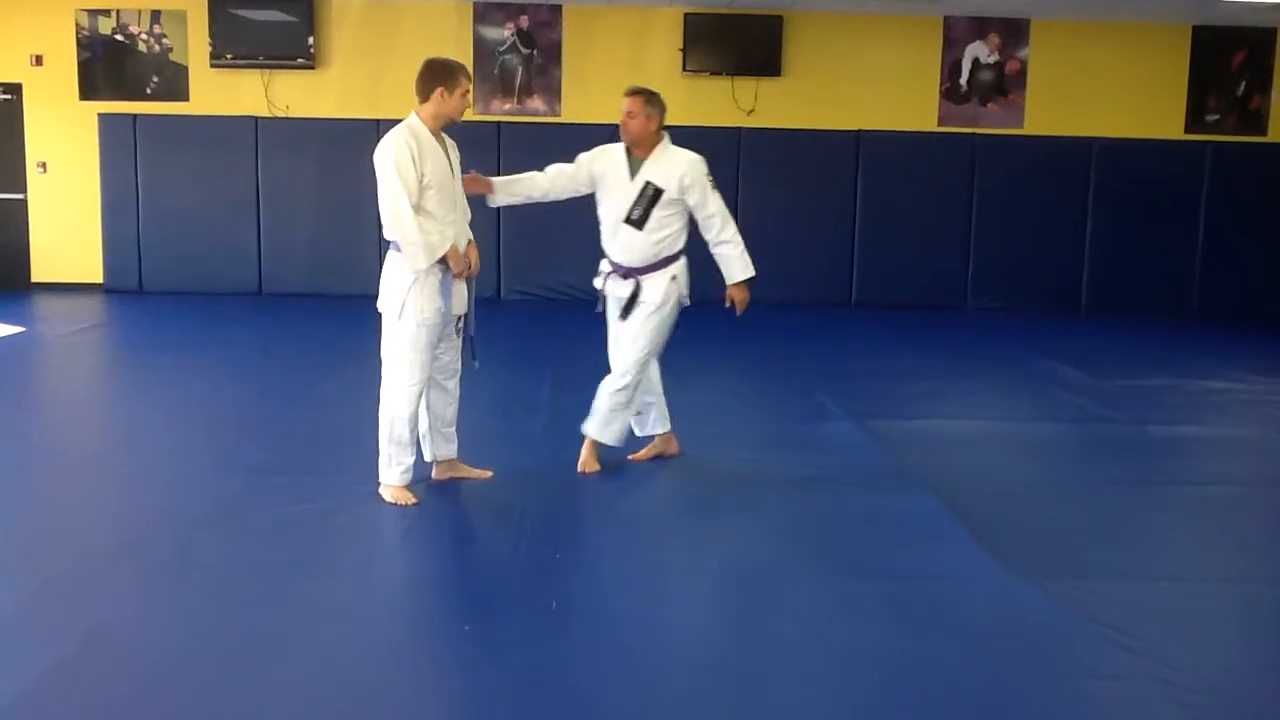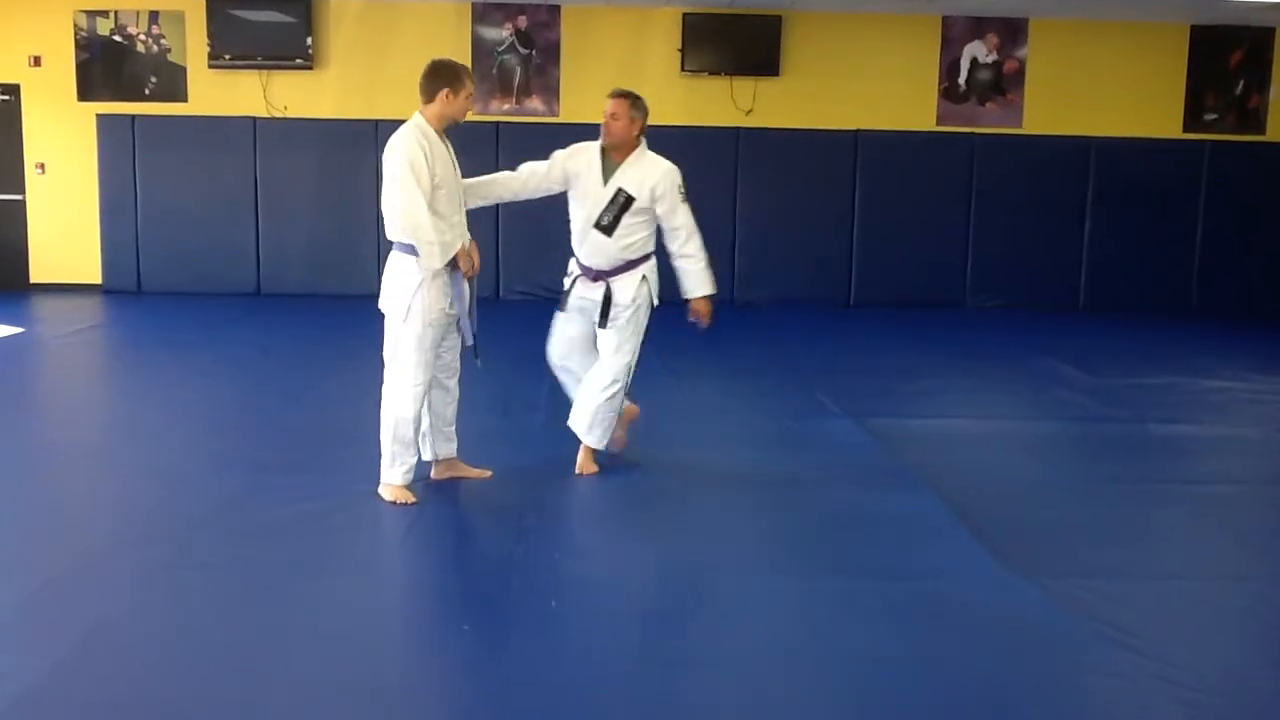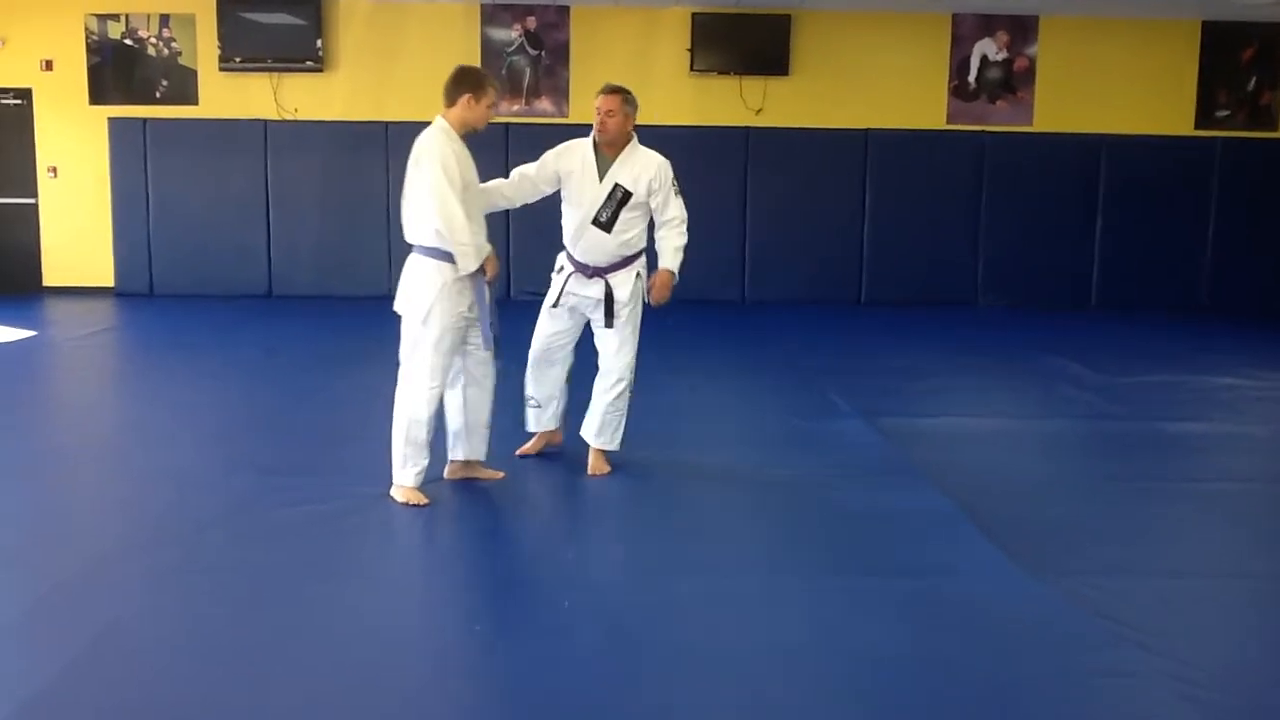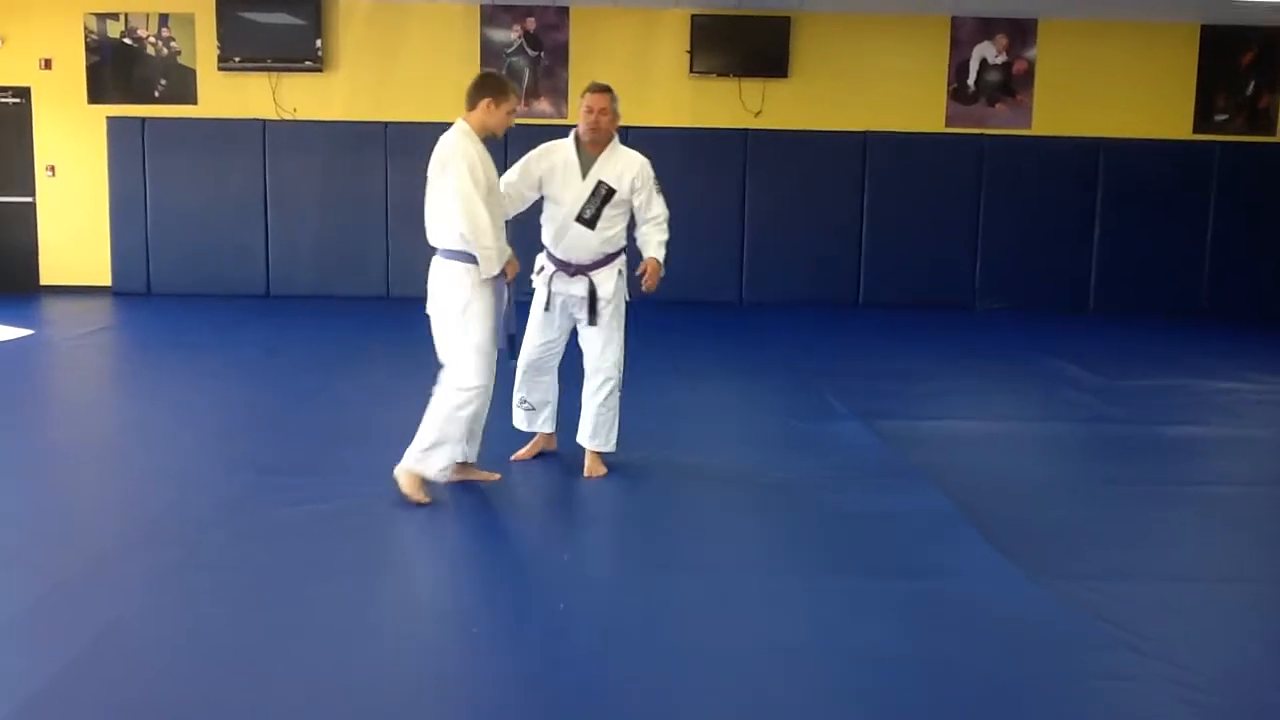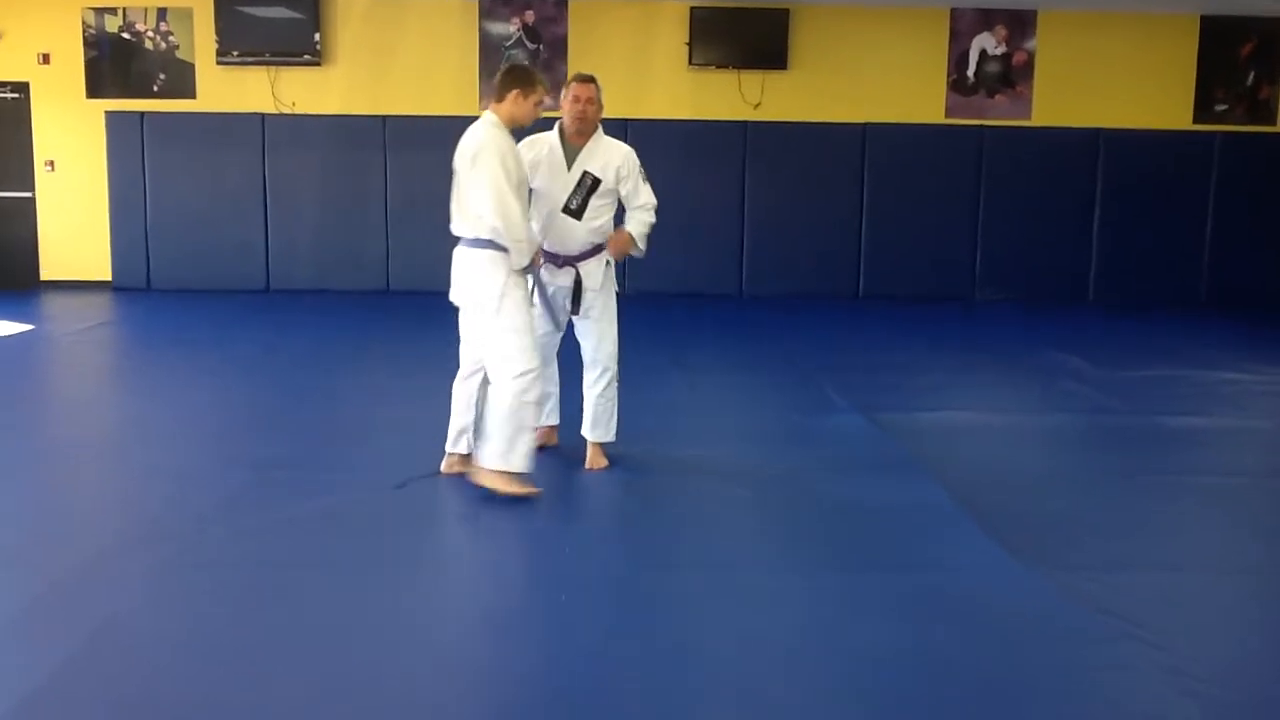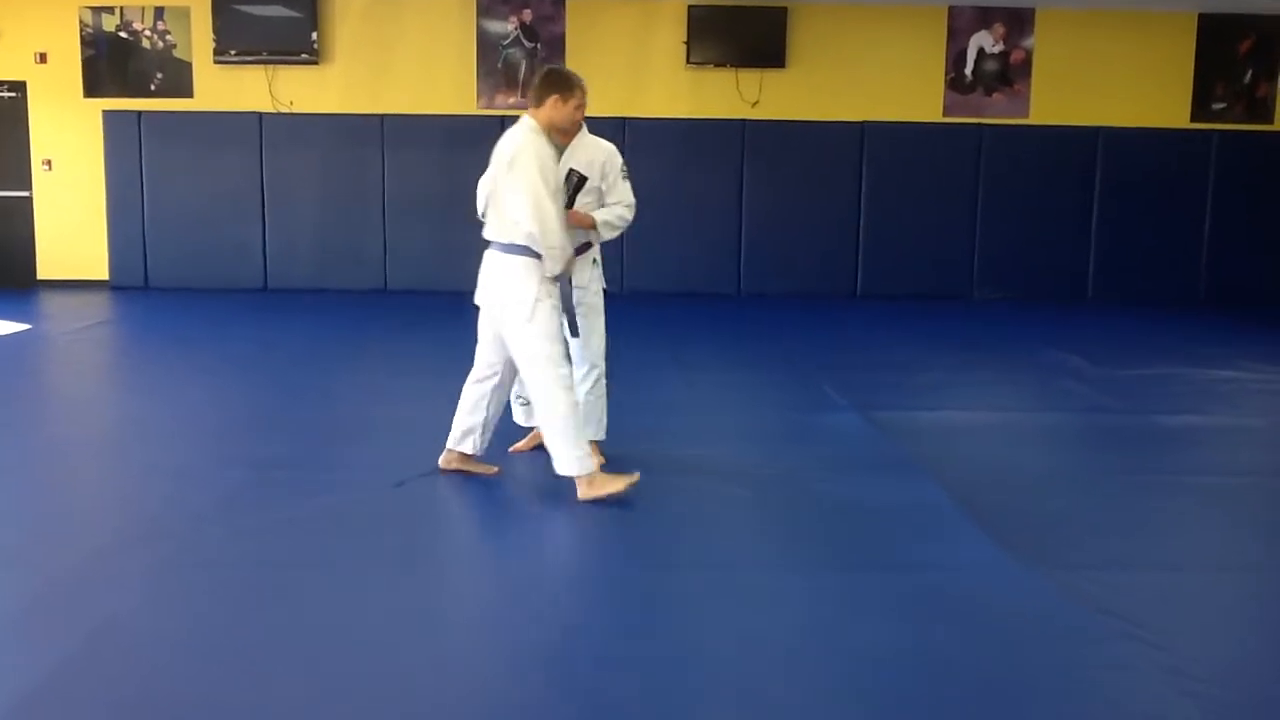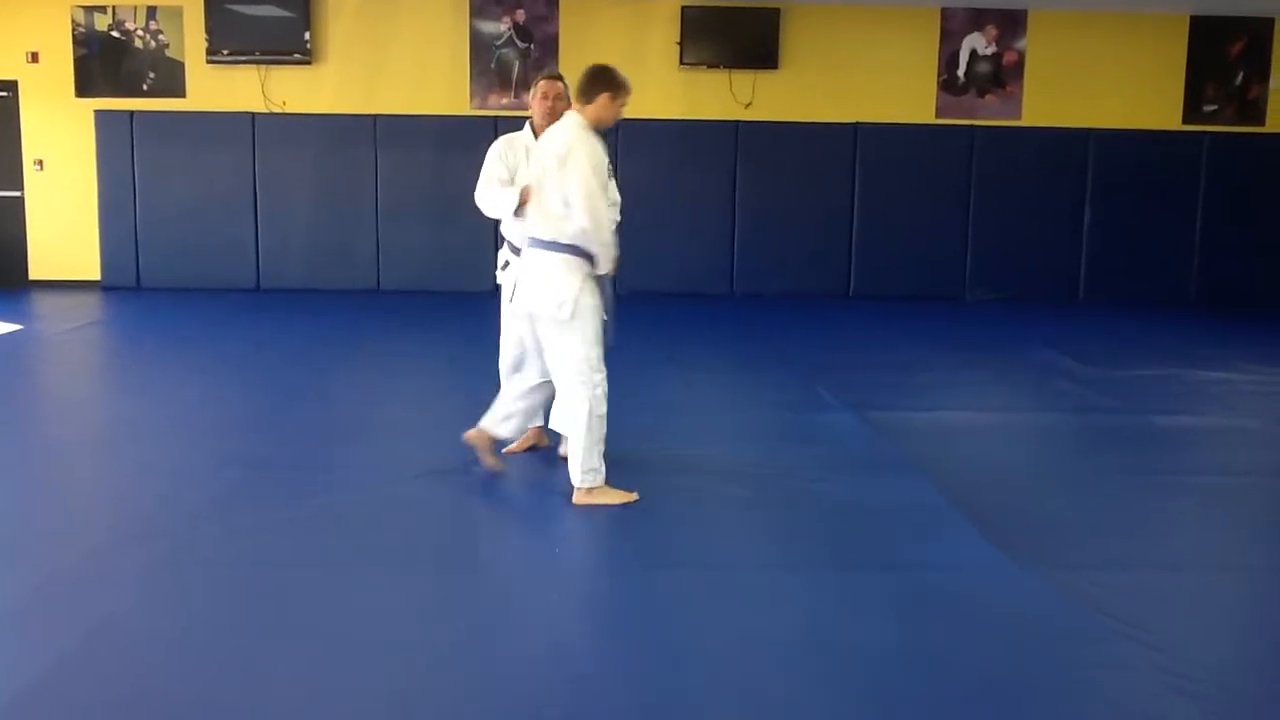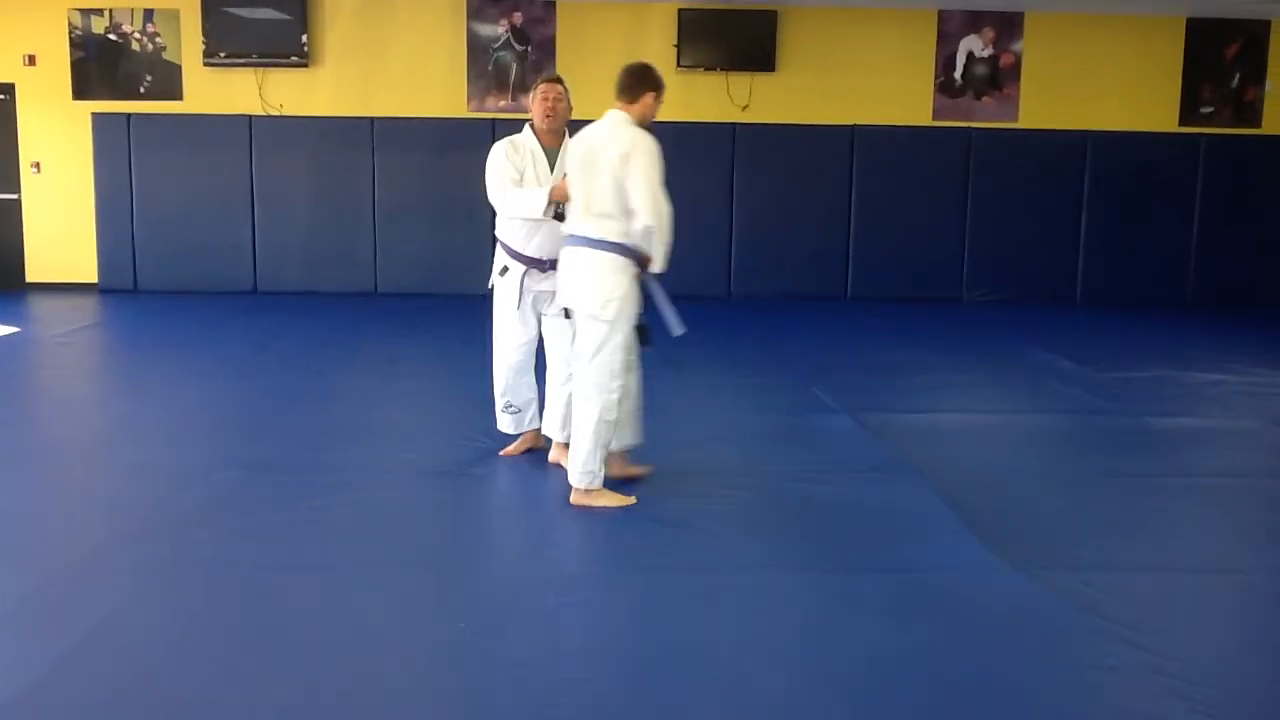
dt=0.2s
person 1, frame 1
left shoulder: (446, 144)
right shoulder: (399, 144)
right elbow: (399, 217)
left wrist: (468, 245)
right wrist: (445, 252)
left hip: (448, 276)
right hip: (414, 275)
left knee: (445, 374)
right knee: (406, 380)
left ankle: (444, 459)
right ankle: (393, 477)
person 1, frame 2
left shoulder: (439, 141)
right shoulder: (408, 143)
right elbow: (412, 216)
left wrist: (466, 245)
right wrist: (455, 252)
left hip: (446, 274)
right hip: (416, 275)
left knee: (444, 374)
right knee: (409, 379)
left ankle: (443, 458)
right ankle: (394, 476)
person 1, frame 3
left shoulder: (452, 144)
right shoulder: (436, 146)
right elbow: (445, 219)
left wrist: (483, 254)
right wrist: (481, 257)
left hip: (461, 276)
right hip: (437, 278)
left knee: (477, 369)
right knee: (423, 381)
left ankle: (464, 457)
right ankle: (405, 478)
person 1, frame 4
left shoulder: (468, 146)
right shoulder: (460, 149)
right elbow: (470, 222)
left wrist: (501, 258)
right wrist: (501, 261)
left hip: (475, 276)
right hip: (462, 278)
left knee: (480, 376)
right knee: (468, 380)
left ankle: (460, 461)
right ankle: (414, 465)
person 1, frame 5
left shoulder: (488, 136)
right shoulder: (490, 140)
right elbow: (500, 212)
left wrist: (523, 250)
right wrist: (526, 253)
left hip: (483, 262)
right hip: (490, 265)
left knee: (479, 366)
right knee: (520, 367)
left ankle: (460, 454)
right ankle: (497, 464)
person 1, frame 6
left shoulder: (520, 139)
right shoulder: (530, 146)
right elbow: (536, 219)
left wrist: (555, 257)
right wrist: (559, 261)
left hip: (506, 267)
right hip: (522, 272)
left knee: (492, 366)
right knee: (550, 375)
left ankle: (459, 450)
right ankle: (584, 476)
person 1, frame 7
left shoulder: (555, 135)
right shoulder: (583, 143)
right elbow: (590, 216)
left wrist: (594, 254)
right wrist: (606, 259)
left hip: (540, 262)
right hip: (564, 270)
left knee: (544, 364)
right knee: (584, 378)
left ankle: (489, 429)
right ankle: (588, 484)
person 1, frame 8
left shoulder: (585, 136)
right shoulder: (638, 142)
right elbow: (650, 213)
right wrist: (653, 257)
left hip: (577, 258)
right hip: (609, 267)
left knee: (621, 365)
right knee: (603, 378)
left ankle: (616, 453)
right ankle: (586, 485)
person 2, frame 1
left shoulder: (686, 166)
right shoulder: (603, 159)
left elbow: (717, 223)
right elbow: (553, 182)
left wrist: (737, 277)
right wrist: (492, 186)
left hip: (659, 282)
right hip: (617, 279)
left knee: (630, 364)
right knee: (627, 362)
left ankle: (594, 440)
right ankle: (663, 437)
person 2, frame 2
left shoulder: (660, 173)
right shoulder: (577, 157)
left elbow: (682, 234)
right elbow: (525, 181)
left wrist: (699, 291)
right wrist: (465, 188)
left hip: (629, 284)
right hip: (584, 279)
left knee: (612, 366)
right knee: (563, 353)
left ankle: (588, 443)
right ankle: (620, 410)
person 2, frame 3
left shoulder: (654, 166)
right shoulder: (569, 155)
left elbow: (672, 223)
right elbow: (520, 185)
left wrist: (667, 268)
left hip: (620, 281)
right hip: (572, 274)
left knee: (616, 367)
right knee: (544, 352)
left ankle: (598, 445)
right ankle: (548, 429)
person 2, frame 4
left shoulder: (634, 165)
right shoulder: (548, 155)
left elbow: (653, 218)
right elbow: (508, 195)
left wrist: (653, 256)
left hip: (602, 280)
right hip: (554, 275)
left knee: (603, 367)
right knee: (536, 358)
left ankle: (594, 449)
right ankle: (544, 434)
person 2, frame 5
left shoulder: (619, 155)
right shoulder: (534, 148)
left elbow: (643, 206)
left wrist: (630, 234)
left hip: (592, 269)
right hip: (544, 267)
left knee: (600, 356)
right knee: (536, 350)
left ankle: (595, 441)
right ankle: (546, 427)
person 2, frame 6
left shoulder: (603, 153)
left elbow: (623, 208)
right elbow: (487, 196)
left wrist: (590, 221)
left hip: (579, 270)
left knee: (587, 354)
left ankle: (588, 440)
right ankle: (540, 427)
person 2, frame 7
right shoulder: (506, 146)
left elbow: (609, 208)
right elbow: (487, 197)
right wrist: (525, 194)
right hip: (520, 265)
right knee: (517, 352)
right ankle: (534, 428)
person 2, frame 8
right shoulder: (507, 150)
right elbow: (504, 199)
right wrist: (554, 192)
left hip: (563, 273)
right hip: (516, 271)
left knee: (567, 359)
right knee: (512, 358)
left ankle: (560, 442)
right ankle: (529, 430)
